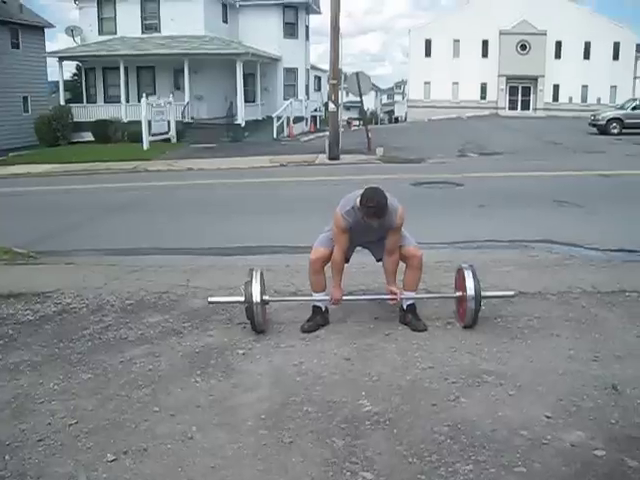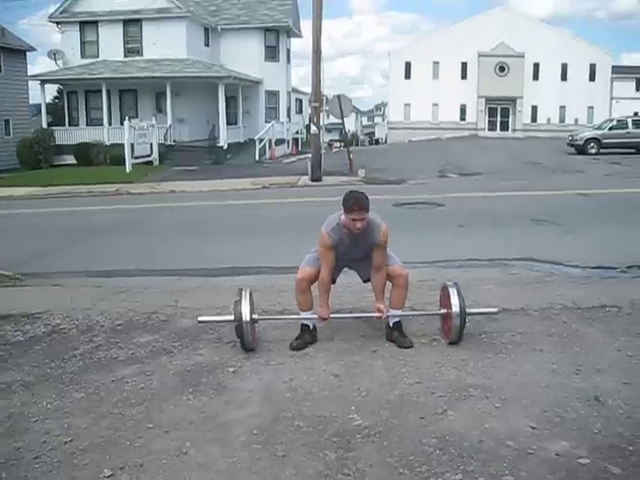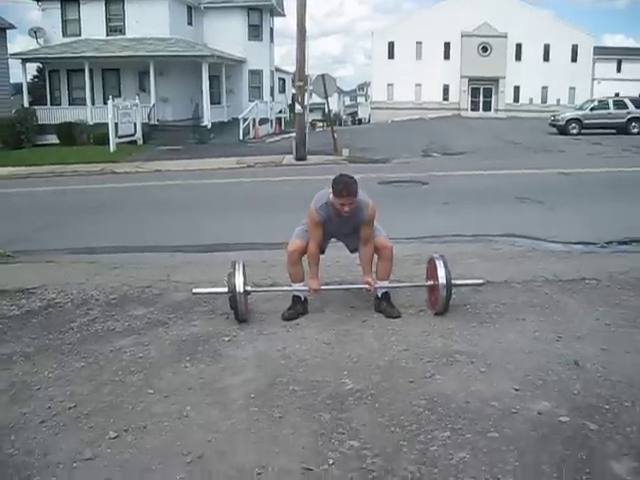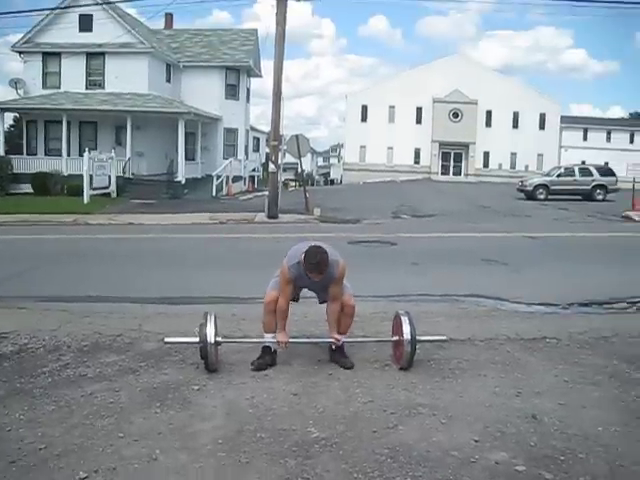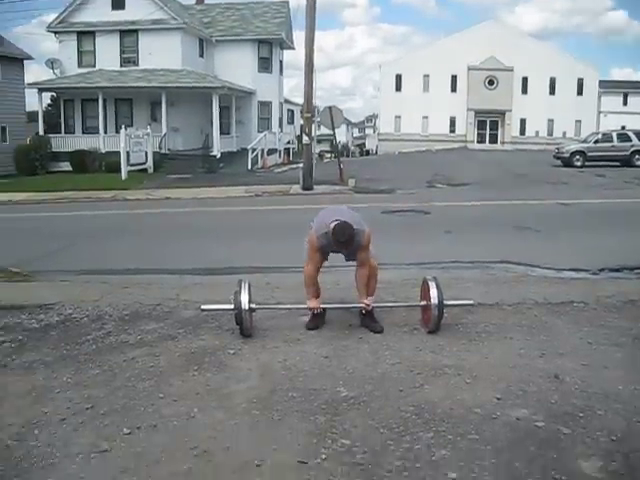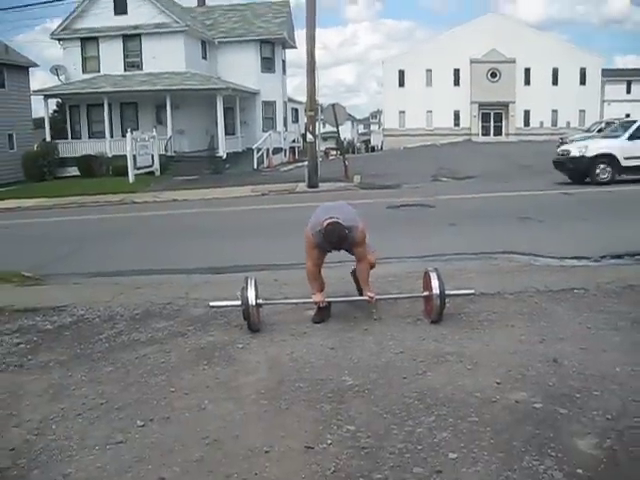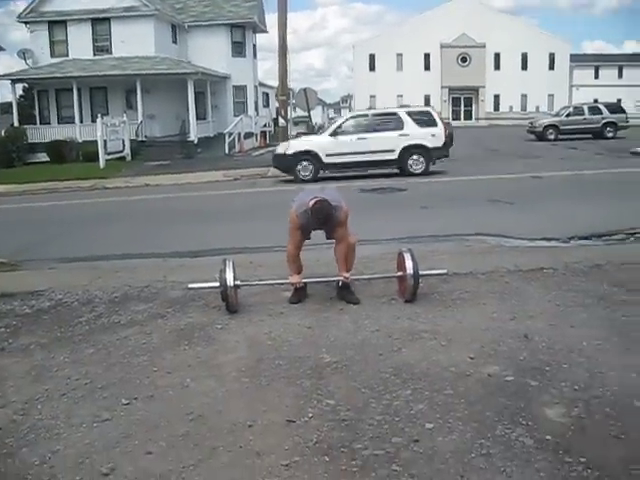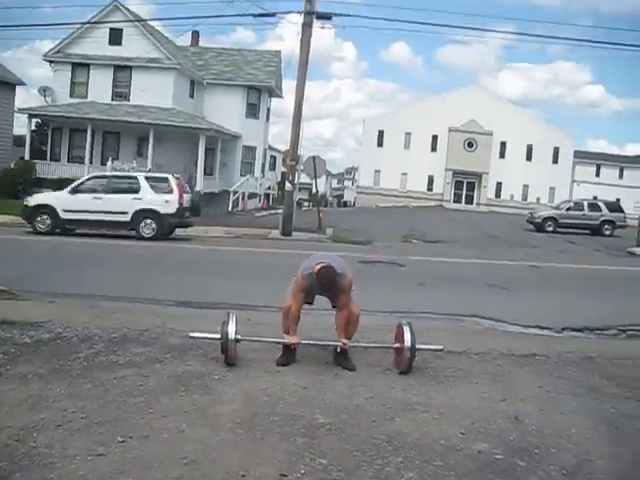
dt=0.4s
person 1, frame 1
left shoulder: (396, 213)
right shoulder: (343, 213)
left elbow: (391, 253)
right elbow: (339, 252)
left wrist: (391, 284)
right wrist: (336, 287)
right hip: (344, 233)
left knee: (415, 256)
right knee: (316, 259)
left ankle: (408, 309)
right ankle: (319, 311)
person 1, frame 2
left shoulder: (380, 230)
right shoulder: (329, 230)
left elbow: (378, 269)
right elbow: (326, 270)
left wrist: (380, 301)
right wrist: (324, 305)
left hip: (366, 256)
right hip: (330, 254)
left knee: (401, 275)
right knee: (302, 279)
left ankle: (394, 327)
right ankle: (308, 329)
person 1, frame 3
left shoulder: (367, 207)
right shoulder: (317, 208)
left elbow: (366, 243)
right elbow: (314, 245)
left wrist: (367, 274)
right wrist: (313, 278)
left hip: (354, 229)
right hip: (319, 228)
left knee: (386, 247)
right knee: (293, 251)
left ankle: (382, 298)
right ankle: (299, 300)
person 1, frame 4
left shoulder: (338, 266)
right shoulder: (289, 266)
left elbow: (334, 301)
right elbow: (283, 301)
left wrist: (333, 331)
right wrist: (281, 331)
right hip: (294, 277)
left knee: (349, 305)
right knee: (270, 301)
left ankle: (336, 349)
right ankle: (269, 351)
person 1, frame 5
left shoulder: (363, 234)
right shoulder: (317, 235)
left elbow: (362, 267)
right elbow: (311, 267)
left wrist: (363, 297)
right wrist: (312, 298)
left hip: (353, 238)
right hip: (324, 235)
left knee: (372, 266)
right knee: (310, 268)
left ankle: (366, 313)
right ankle: (317, 312)
person 1, frame 6
left shoulder: (357, 230)
right shoulder: (312, 232)
left elbow: (362, 261)
right elbow: (312, 264)
left wrist: (366, 289)
right wrist: (316, 293)
left hip: (348, 227)
right hip: (321, 227)
left knee: (370, 261)
right knee: (316, 264)
left ankle: (357, 275)
right ankle: (323, 305)
person 1, frame 7
left shoulder: (341, 211)
right shoulder: (297, 213)
left elbow: (341, 242)
right elbow: (293, 246)
left wrist: (343, 272)
right wrist: (293, 274)
left hip: (331, 216)
right hip: (304, 215)
left knee: (350, 242)
right knee: (294, 246)
left ankle: (343, 286)
right ankle: (299, 287)
person 1, frame 8
left shoulder: (346, 279)
right shoulder: (303, 276)
left elbow: (343, 309)
right elbow: (295, 307)
left wrist: (342, 338)
right wrist: (293, 334)
left hip: (336, 285)
right hip: (310, 281)
left knee: (354, 313)
right knee: (287, 308)
left ankle: (341, 352)
right ankle: (289, 348)
